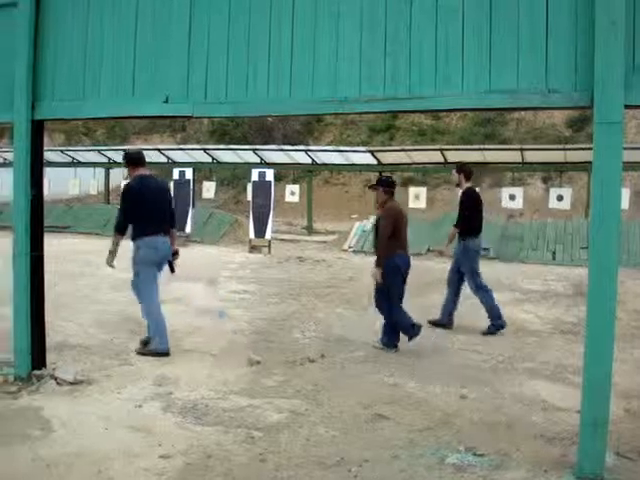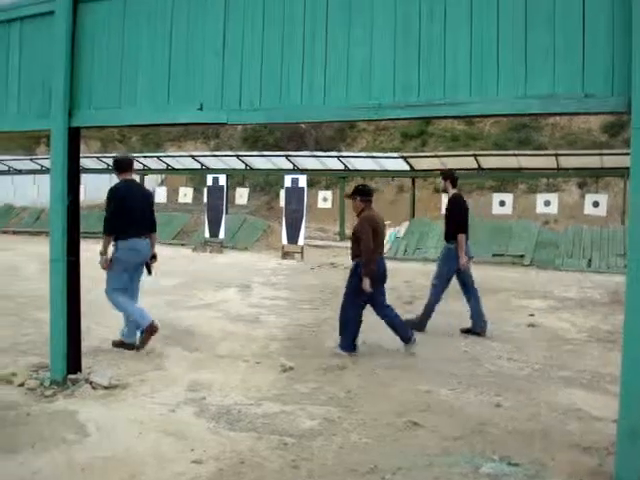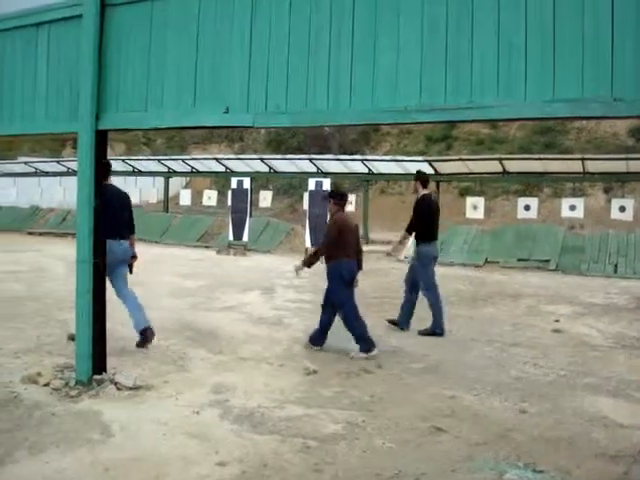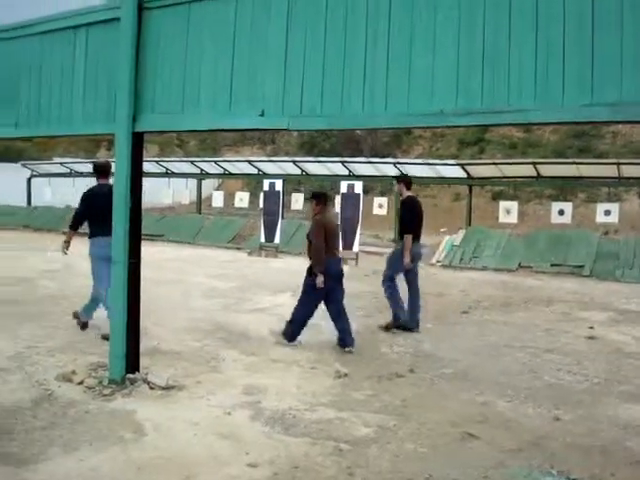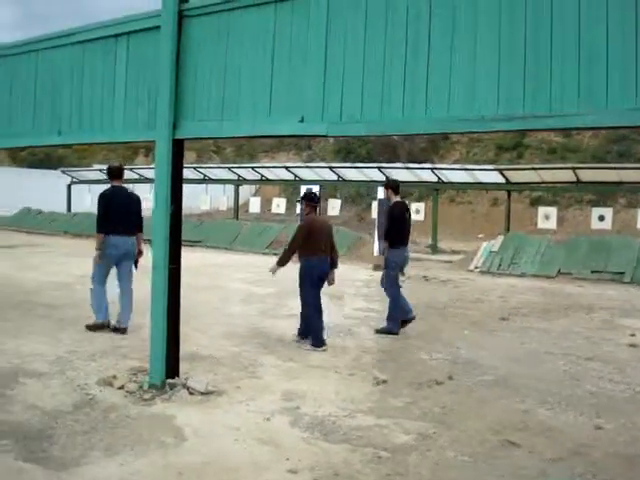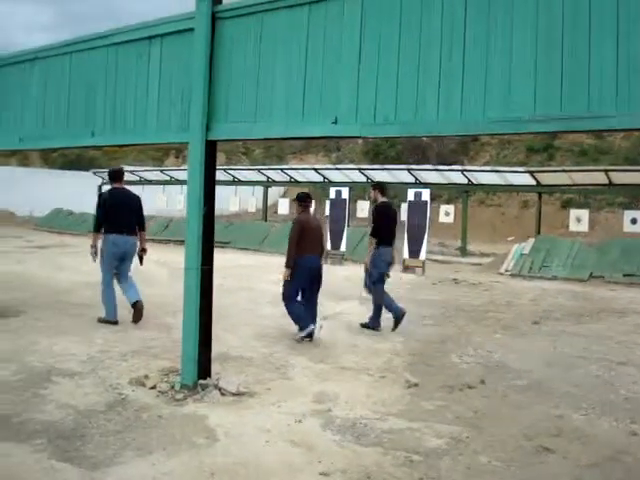
dt=0.5s
person 1, frame 1
left shoulder: (132, 187)
right shoulder: (162, 185)
left elbow: (123, 221)
right elbow: (171, 218)
left wrist: (112, 251)
right wrist: (173, 245)
left hip: (146, 244)
right hip: (163, 244)
left knee: (148, 296)
right knee: (139, 286)
left ankle: (161, 345)
right ankle: (154, 333)
person 1, frame 2
left shoulder: (116, 191)
right shoulder: (146, 192)
left elbow: (110, 225)
right elbow: (152, 225)
left wrist: (104, 252)
right wrist: (152, 249)
left hip: (126, 246)
right hip: (143, 246)
left knee: (114, 292)
right knee: (130, 293)
left ankle: (147, 324)
right ankle: (130, 338)
person 1, frame 3
left shoulder: (97, 194)
right shoulder: (123, 195)
left elbow: (96, 227)
right elbow: (130, 226)
right wrist: (132, 249)
left hip: (106, 247)
right hip: (122, 246)
right knee: (124, 291)
right ankle: (144, 327)
person 1, frame 4
left shoulder: (91, 194)
left elbow: (78, 219)
left wrist: (67, 240)
left hip: (100, 243)
left knee: (104, 286)
right knee: (100, 282)
right ankle: (84, 316)
person 1, frame 5
left shoulder: (106, 195)
right shoulder: (134, 197)
left elbow: (101, 224)
right elbow: (139, 225)
left wrist: (98, 248)
right wrist: (139, 246)
left hip: (112, 242)
right hip: (130, 243)
left knee: (98, 280)
right knee: (126, 285)
left ankle: (101, 320)
right ankle: (122, 324)
person 1, frame 6
left shoulder: (105, 197)
right shoulder: (134, 197)
left elbow: (98, 223)
right elbow: (141, 224)
left wrist: (94, 245)
right wrist: (143, 244)
left hip: (112, 240)
right hip: (130, 241)
left knee: (107, 279)
right knee: (124, 276)
left ankle: (110, 315)
right ankle: (136, 301)
person 2, frame 1
left shoulder: (388, 210)
right shoulder: (396, 209)
left elbow: (384, 240)
left wrist: (378, 266)
left hip: (392, 261)
right hip: (400, 259)
left knee: (384, 302)
right knee: (389, 301)
left ankle: (412, 330)
right ankle: (389, 341)
person 2, frame 2
left shoulder: (365, 219)
right shoulder: (375, 217)
left elbow: (367, 249)
left wrist: (365, 276)
left hip: (364, 267)
right hip: (378, 265)
left knee: (350, 307)
right knee: (380, 305)
left ankle: (347, 346)
right ankle: (407, 336)
person 2, frame 3
left shoulder: (336, 221)
right shoulder: (350, 222)
left elbow: (323, 247)
right elbow: (358, 249)
left wrist: (304, 264)
right wrist: (356, 271)
left hip: (338, 269)
right hip: (349, 266)
left knee: (348, 309)
right knee: (330, 305)
left ankle: (367, 347)
right ankle: (317, 339)
person 2, frame 4
left shoulder: (318, 221)
right shoulder: (331, 221)
left elbow: (318, 248)
left wrist: (319, 273)
left hip: (323, 268)
right hip: (336, 265)
left knee: (305, 305)
right knee: (337, 306)
left ankle: (289, 336)
right ankle: (347, 342)
person 2, frame 5
left shoulder: (307, 222)
right shoulder: (326, 223)
left elbow: (293, 245)
right elbow: (333, 248)
left wrist: (279, 264)
right wrist: (332, 270)
left hip: (310, 265)
right hip: (325, 264)
left knee: (311, 303)
right knee: (312, 301)
left ankle: (318, 342)
right ankle: (304, 333)
person 2, frame 6
left shoulder: (299, 220)
right shoulder: (317, 222)
left elbow: (292, 246)
right elbow: (321, 246)
left wrist: (288, 267)
left hip: (301, 262)
right hip: (316, 263)
left knee: (289, 297)
right knee: (310, 300)
left ankle: (305, 325)
right ankle: (307, 333)
person 3, frame 1
left shoulder: (467, 195)
right shoulder: (472, 194)
left elbow: (460, 223)
left wrist: (447, 245)
left hip: (467, 244)
right hip: (467, 243)
left knee: (476, 284)
right knee: (454, 281)
left ankle: (497, 321)
right ankle: (445, 319)
person 3, frame 2
left shoulder: (454, 201)
right shoulder: (459, 199)
left elbow: (460, 230)
left wrist: (462, 255)
left hip: (453, 249)
right hip: (460, 249)
left knee: (438, 285)
right knee: (468, 287)
left ankle: (420, 322)
right ankle: (479, 325)
person 3, frame 3
left shoulder: (421, 202)
right shoulder: (432, 201)
left elbow: (411, 227)
left wrist: (396, 246)
left hip: (424, 249)
right hip: (430, 246)
left knee: (429, 288)
right knee: (411, 283)
left ankle: (437, 327)
right ankle: (403, 321)
person 3, frame 4
left shoulder: (406, 202)
right shoulder: (416, 202)
left elbow: (408, 230)
left wrist: (406, 254)
left hip: (405, 248)
right hip: (416, 248)
left knee: (388, 281)
right knee: (412, 286)
left ankle: (400, 316)
right ankle: (412, 322)
person 3, frame 5
left shoulder: (393, 209)
right shoulder: (405, 207)
left elbow: (388, 235)
left wrist: (381, 257)
left hip: (395, 252)
right hip: (403, 251)
left knee: (391, 288)
right knee: (389, 284)
left ankle: (393, 326)
right ankle: (406, 314)
person 3, frame 6
left shoulder: (378, 208)
right shoulder: (392, 209)
left elbow: (374, 233)
left wrist: (369, 255)
left hip: (380, 251)
right hip: (389, 251)
left knee: (371, 284)
right knee: (378, 284)
left ankle: (397, 310)
right ankle: (374, 322)
